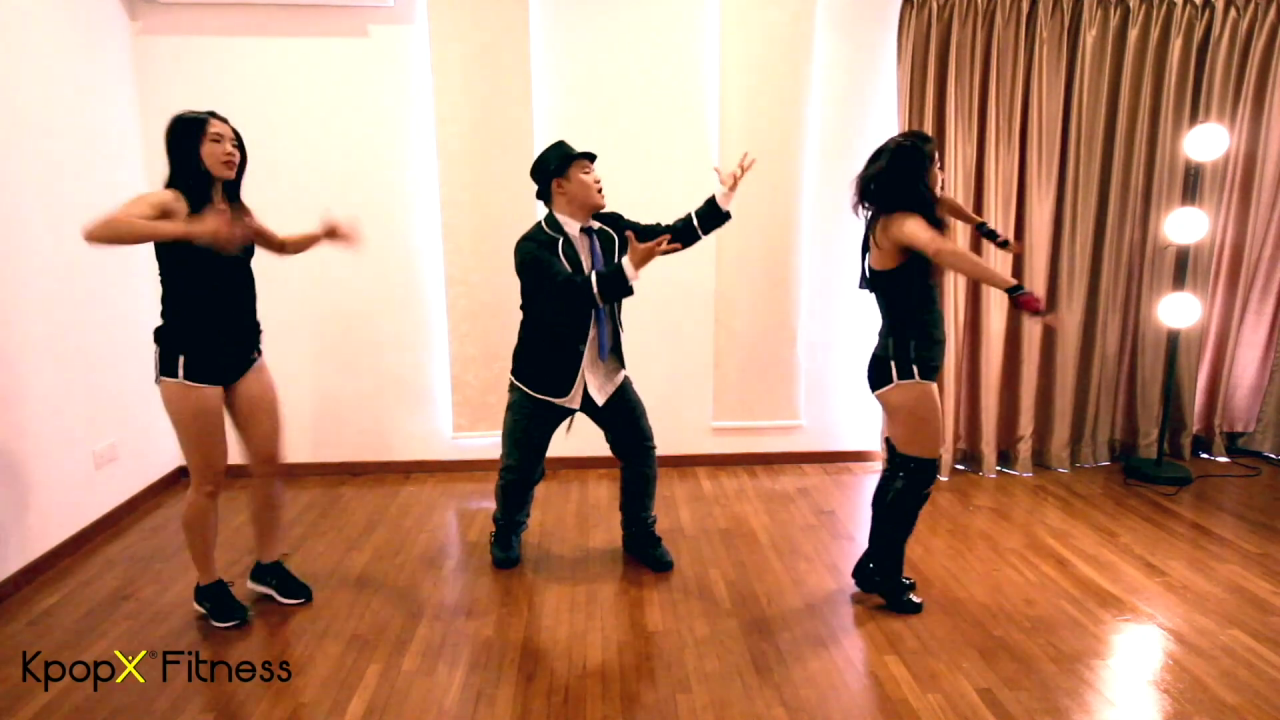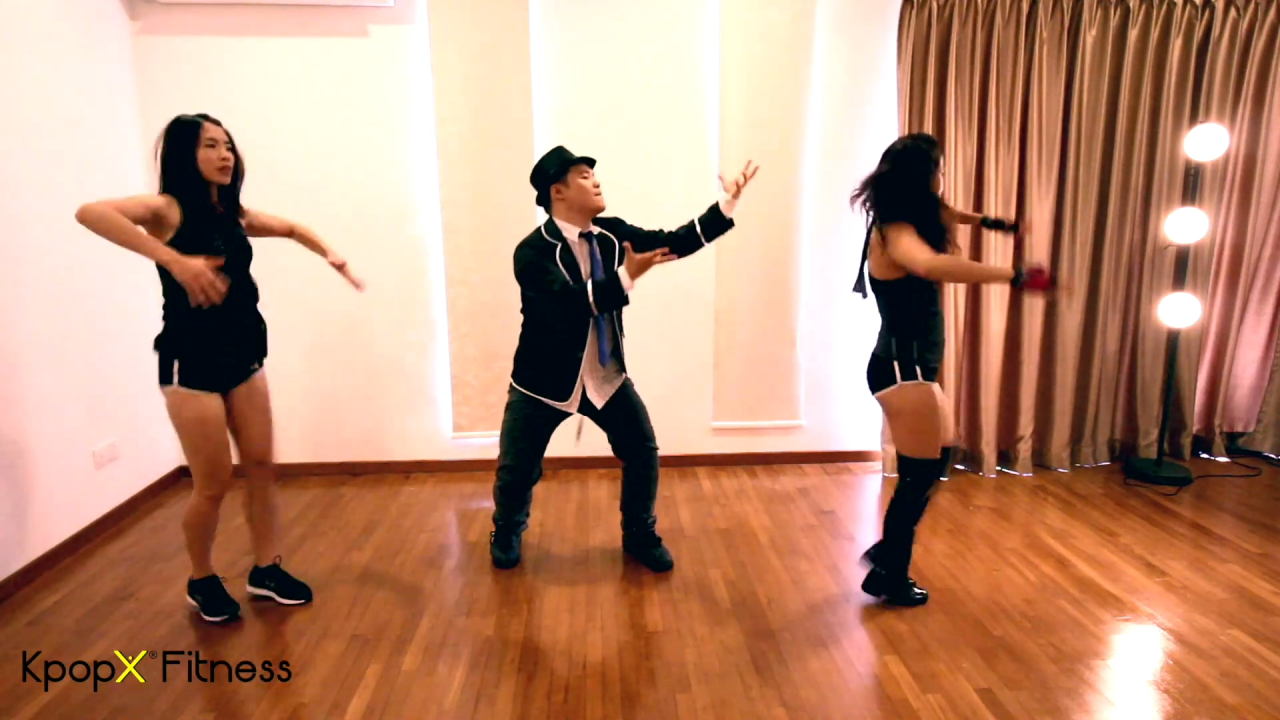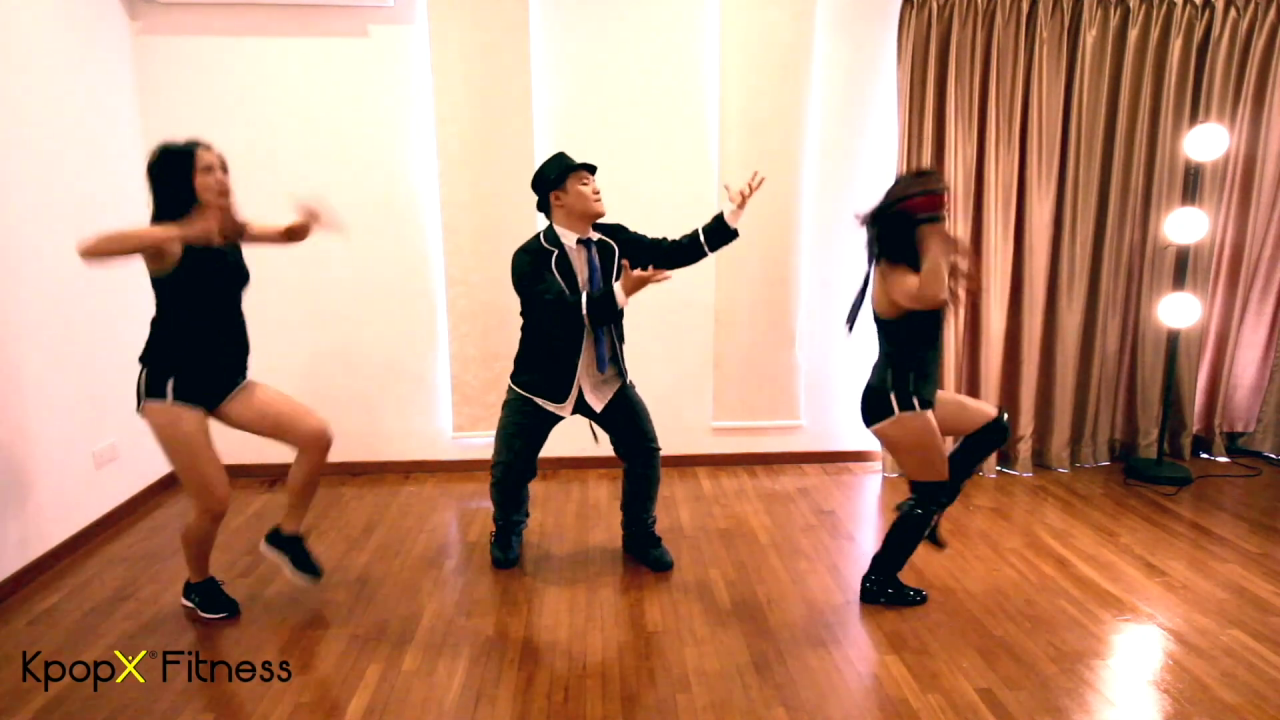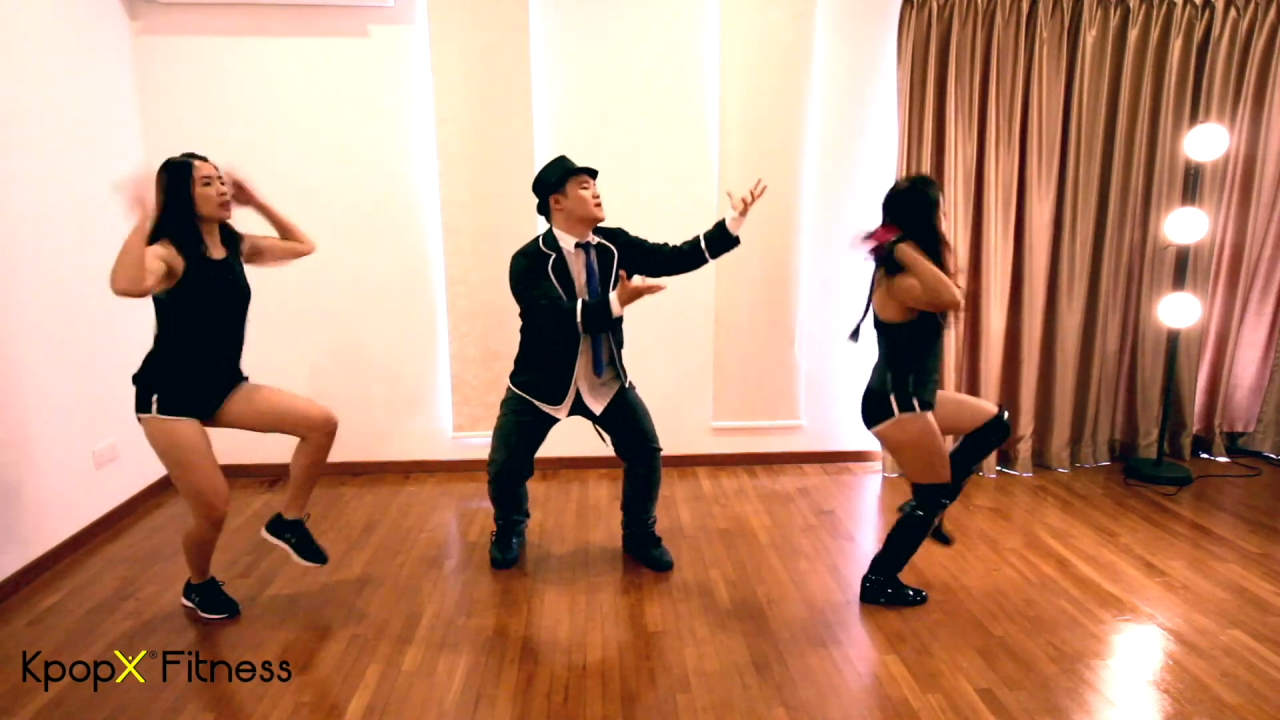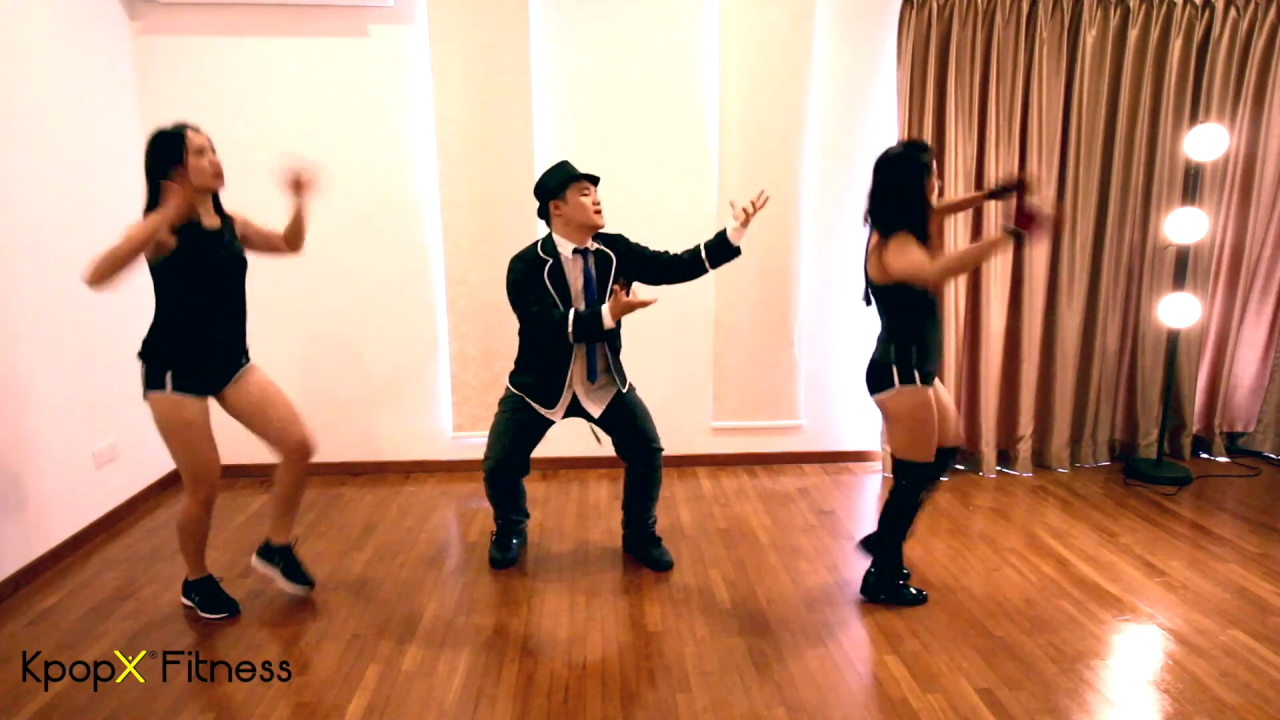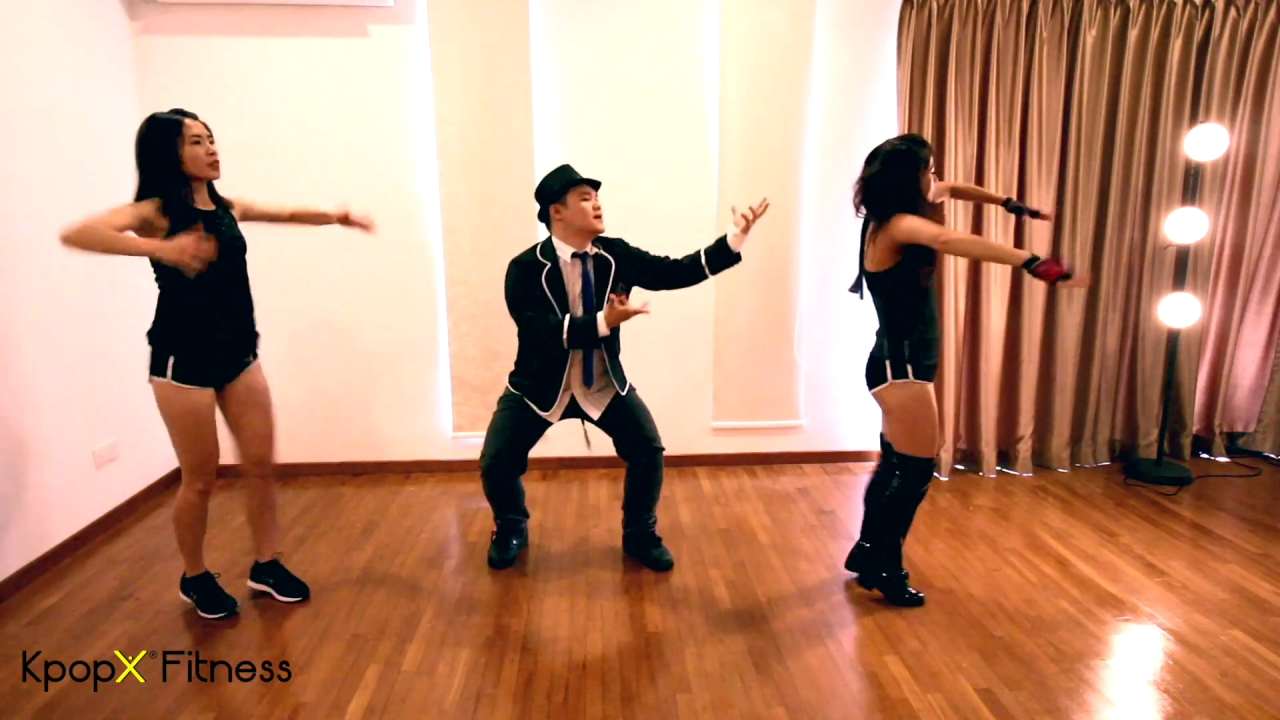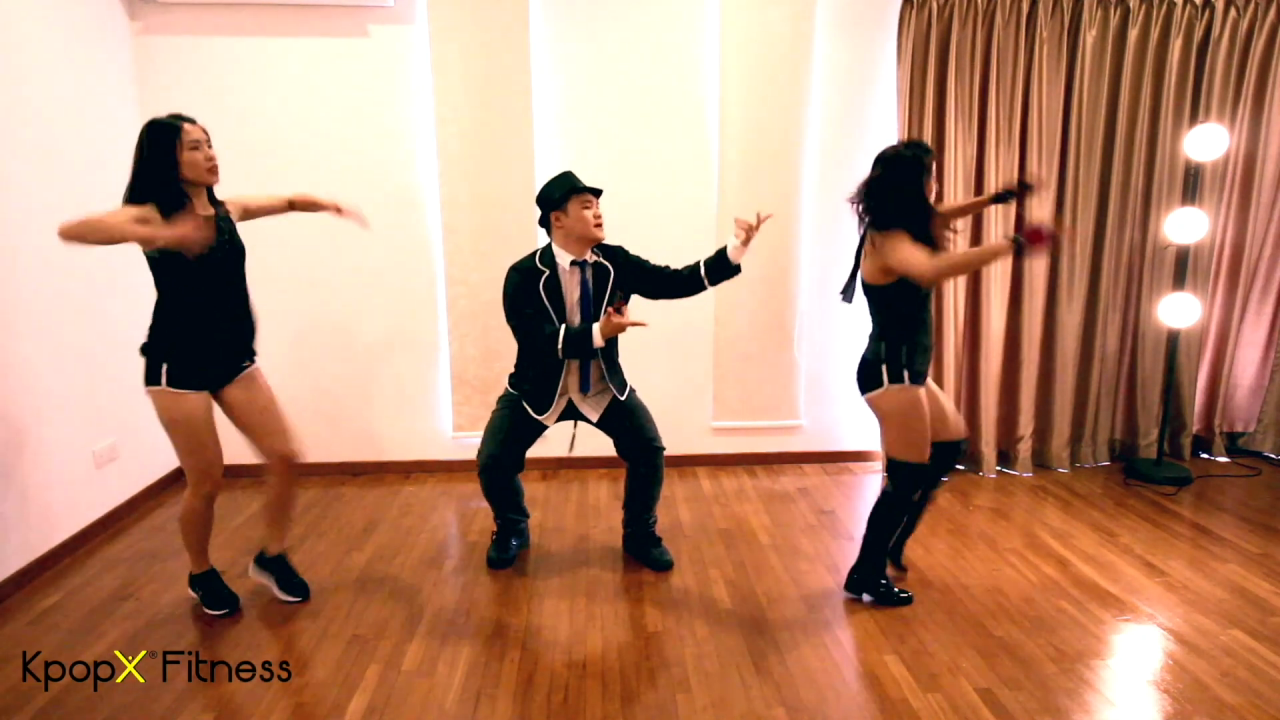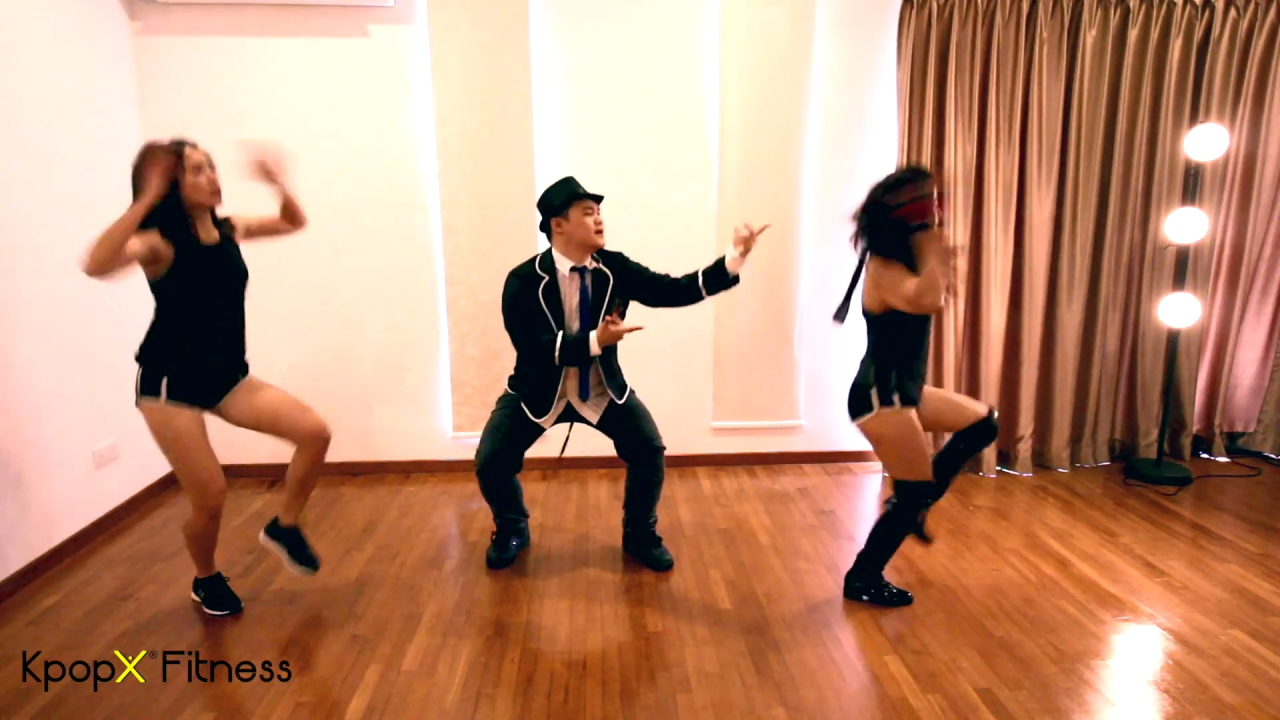
dt=0.1s
person 1, frame 1
left shoulder: (234, 212)
right shoulder: (169, 204)
left elbow: (283, 245)
right elbow: (98, 231)
left wrist: (321, 234)
right wrist: (190, 229)
left hip: (241, 354)
right hip: (188, 360)
left knee: (268, 464)
right knee: (209, 480)
left ankle: (268, 567)
right ankle: (208, 587)
person 1, frame 2
left shoulder: (235, 215)
right shoulder: (167, 209)
left elbow: (289, 226)
right elbow: (90, 213)
left wrist: (329, 253)
right wrist: (174, 260)
left hip: (245, 361)
right hip: (189, 368)
left knee: (261, 468)
right knee: (212, 484)
left ankle: (266, 570)
right ankle: (201, 583)
person 1, frame 3
left shoulder: (232, 233)
right shoulder: (169, 241)
left elbow: (286, 236)
right elbow: (92, 249)
left wrist: (303, 224)
right wrist: (183, 231)
left hip: (228, 379)
right hip: (174, 387)
left knee: (316, 436)
right knee: (213, 502)
left ankle: (287, 535)
right ankle: (198, 583)
person 1, frame 4
left shoulder: (237, 246)
right shoulder: (169, 255)
left elbow: (298, 246)
right elbow: (128, 286)
left wrist: (257, 203)
right wrist: (143, 221)
left hip: (225, 386)
right hip: (168, 399)
left knee: (321, 422)
right knee: (213, 509)
left ankle: (288, 521)
right ankle: (198, 585)
person 1, frame 5
left shoulder: (231, 223)
right shoulder: (162, 231)
left elbow: (289, 245)
right elbow: (97, 276)
left wrist: (299, 201)
right wrist: (160, 220)
left hip: (229, 363)
right hip: (174, 371)
left knee: (299, 447)
right knee: (204, 487)
left ankle: (276, 548)
right ankle: (195, 582)
person 1, frame 6
left shoulder: (228, 209)
right shoulder: (154, 212)
left elbow: (285, 214)
right elbow: (75, 235)
left wrist: (339, 216)
right wrist: (160, 250)
left hip: (238, 354)
right hip: (182, 360)
left knee: (260, 468)
right knee: (200, 480)
left ankle: (266, 568)
right ankle: (195, 579)
person 1, frame 7
left shoulder: (227, 211)
right shoulder: (150, 216)
left elbow: (284, 202)
right elbow: (72, 230)
left wrist: (325, 204)
right wrist: (161, 236)
left hip: (234, 359)
right hip: (177, 365)
left knee: (285, 456)
right knee: (207, 483)
left ankle: (273, 557)
right ankle: (201, 574)
person 1, frame 8
left shoulder: (230, 229)
right shoulder: (157, 241)
left elbow: (292, 222)
right elbow: (96, 267)
left wrist: (278, 185)
right wrist: (144, 202)
left hip: (228, 376)
right hip: (170, 384)
left knee: (314, 434)
right knee: (209, 498)
left ankle: (284, 527)
right ankle: (205, 579)
person 2, frame 1
left shoulder: (905, 217)
right shoulder: (896, 222)
left elbow: (942, 204)
right elbow: (943, 251)
left wrist: (985, 230)
right wrist: (1013, 288)
left hip: (911, 363)
right hip: (903, 365)
left knee: (904, 471)
right knee: (915, 474)
left ankle: (876, 563)
right ankle: (883, 575)
person 2, frame 2
left shoulder: (911, 222)
right shoulder: (895, 232)
right elbow: (935, 266)
left wrist: (991, 221)
right wrist: (1015, 275)
left hip: (915, 367)
right hip: (902, 371)
left knee: (933, 463)
right knee: (924, 471)
left ankle: (887, 553)
right ankle: (887, 575)
person 2, frame 3
left shoulder: (908, 259)
right shoulder: (897, 276)
right elbow: (932, 296)
left wrist: (940, 238)
right wrist: (933, 230)
left hip: (915, 391)
right hip: (897, 398)
left knee: (993, 427)
right knee: (932, 491)
left ankle: (925, 512)
right ankle: (879, 581)
person 2, frame 4
left shoulder: (907, 267)
right shoulder: (902, 280)
right elbow: (951, 298)
right wrist: (906, 249)
left hip: (917, 393)
right hip: (898, 401)
left knee: (995, 424)
right knee: (932, 491)
left ankle: (926, 509)
right ankle: (880, 581)
person 2, frame 5
left shoulder: (907, 230)
right shoulder: (893, 241)
left elbow: (943, 207)
right elbow: (936, 272)
left wrist: (991, 194)
right wrist: (1009, 235)
left hip: (915, 370)
right hip: (899, 373)
left knee: (943, 455)
right knee: (914, 478)
left ankle: (883, 540)
right ankle: (882, 576)
person 2, frame 6
left shoulder: (907, 218)
right shoulder: (895, 224)
left elbow: (952, 189)
right elbow: (954, 241)
left wrist: (1009, 202)
right wrist: (1031, 262)
left hip: (912, 364)
right hip: (898, 367)
left knee: (895, 465)
right knee: (914, 471)
left ankle: (868, 550)
right ankle: (882, 572)
person 2, frame 7
left shoulder: (900, 232)
right shoulder: (889, 240)
left elbow: (940, 215)
right elbow: (932, 270)
left wrist: (995, 199)
right wrist: (1012, 245)
left hip: (907, 369)
right hip: (891, 371)
left knee: (950, 448)
right knee: (909, 477)
left ankle: (887, 546)
right ankle: (866, 574)
person 2, frame 8
left shoulder: (899, 253)
right shoulder: (889, 265)
right elbow: (930, 301)
right wrist: (930, 235)
left hip: (903, 389)
right hip: (882, 396)
left knee: (982, 424)
right knee: (914, 492)
left ankle: (912, 505)
right ankle: (863, 579)
person 3, frame 1
left shoulder: (610, 228)
right shoulder: (534, 246)
left elbow: (671, 236)
right elbow: (572, 294)
left wrist: (723, 197)
right wrist: (629, 269)
left hip: (605, 373)
right hip: (546, 378)
left knee: (640, 449)
right knee: (520, 467)
left ankle: (639, 535)
right ankle: (508, 531)
person 3, frame 2
left shoulder: (612, 233)
right shoulder: (532, 251)
left elbow: (673, 243)
right elbow: (567, 305)
left wrist: (726, 205)
right wrist: (625, 277)
left hip: (605, 375)
right hip: (545, 380)
left knee: (642, 450)
right knee: (517, 468)
left ankle: (639, 535)
right ankle: (508, 532)
person 3, frame 3
left shoulder: (613, 239)
right shoulder: (530, 257)
left elbow: (675, 252)
right elbow: (559, 314)
left wrist: (731, 215)
right wrist: (620, 293)
left hip: (606, 379)
right hip: (544, 382)
left knee: (644, 451)
right knee: (510, 467)
left ankle: (639, 535)
right ankle: (508, 531)
person 3, frame 4
left shoulder: (614, 244)
right shoulder: (529, 260)
left elbow: (676, 258)
right elbow: (553, 321)
left wrist: (733, 223)
right wrist: (615, 303)
left hip: (606, 380)
right hip: (542, 383)
left knee: (645, 451)
right knee: (506, 467)
left ankle: (639, 535)
right ankle: (510, 532)
person 3, frame 5
left shoulder: (614, 250)
right shoulder: (527, 265)
left elbow: (676, 267)
right elbow: (546, 327)
left wrist: (734, 232)
right wrist: (608, 314)
left hip: (605, 382)
right hip: (541, 385)
left knee: (646, 451)
right knee: (501, 466)
left ankle: (639, 535)
right ankle: (510, 531)
person 3, frame 6
left shoulder: (615, 255)
right shoulder: (526, 268)
left elbow: (676, 272)
right elbow: (540, 332)
left wrist: (734, 240)
right wrist: (602, 322)
left hip: (604, 383)
right hip: (539, 386)
left knee: (648, 450)
right knee: (497, 463)
left ankle: (639, 535)
right ankle: (511, 531)
person 3, frame 7
left shoulder: (615, 262)
right shoulder: (525, 275)
left elbow: (674, 282)
right elbow: (534, 339)
left wrist: (734, 251)
right wrist: (597, 333)
left hip: (604, 386)
right hip: (538, 389)
left knee: (648, 451)
right knee: (494, 463)
left ankle: (639, 535)
right ankle: (511, 531)
person 3, frame 8
left shoulder: (616, 268)
right shoulder: (524, 281)
left elbow: (673, 290)
right elbow: (531, 346)
left wrist: (732, 262)
right wrist: (594, 342)
left hip: (603, 388)
right hip: (537, 390)
left knee: (649, 450)
right knee: (491, 463)
left ankle: (639, 535)
right ankle: (512, 531)
